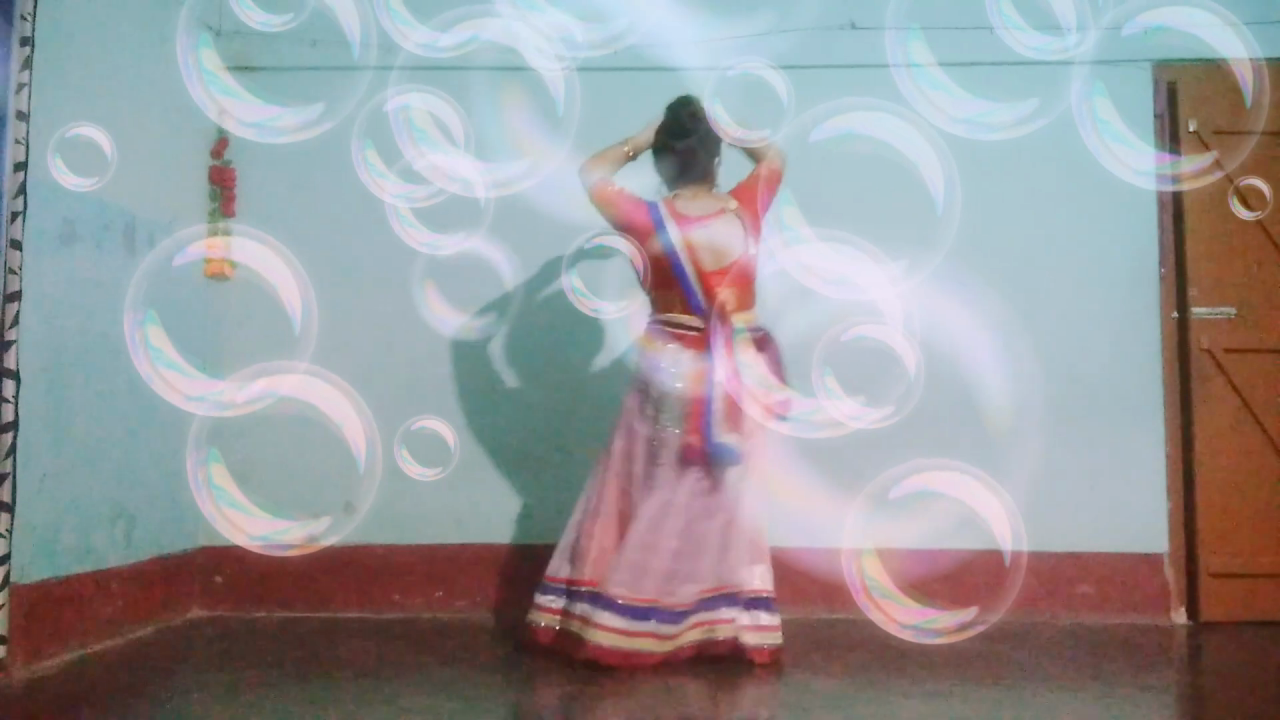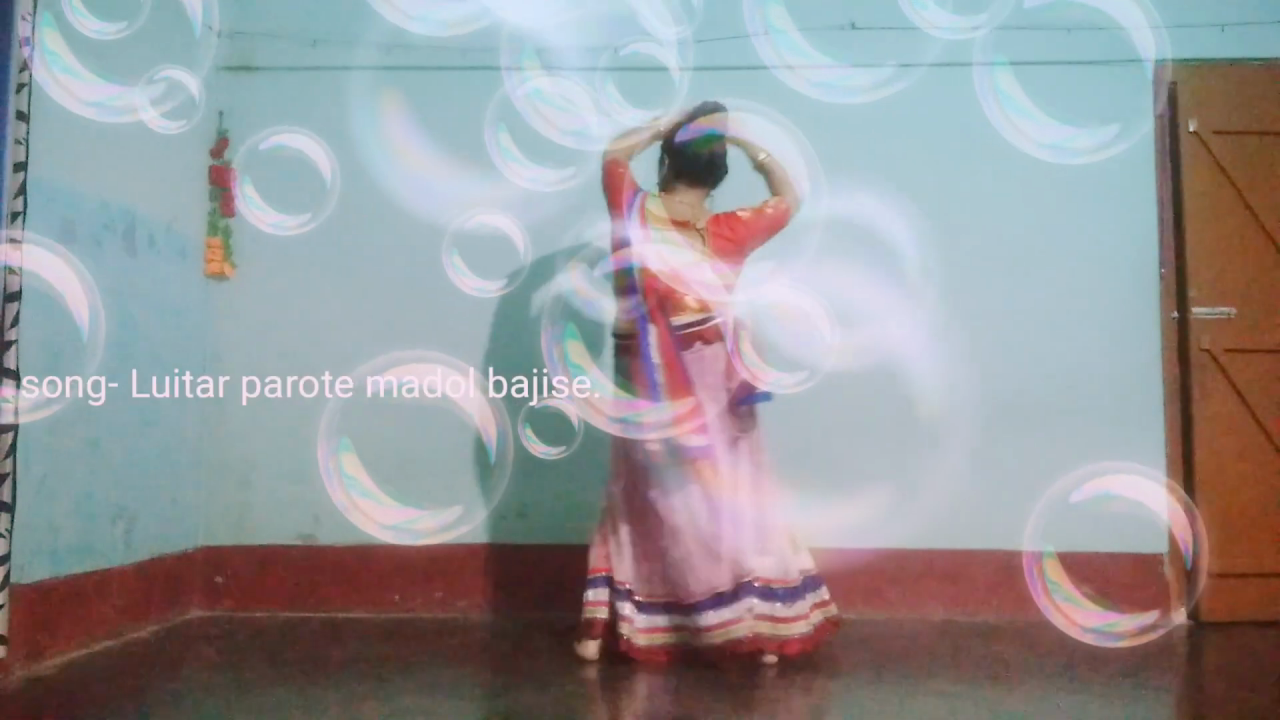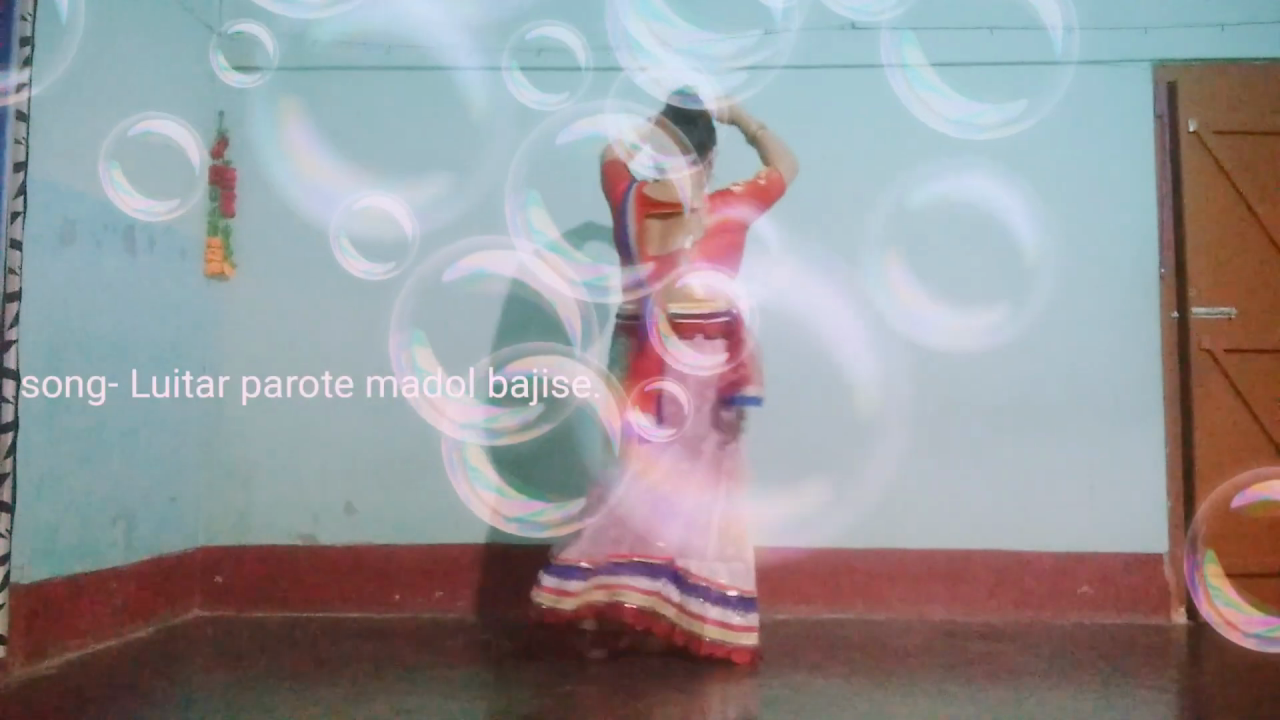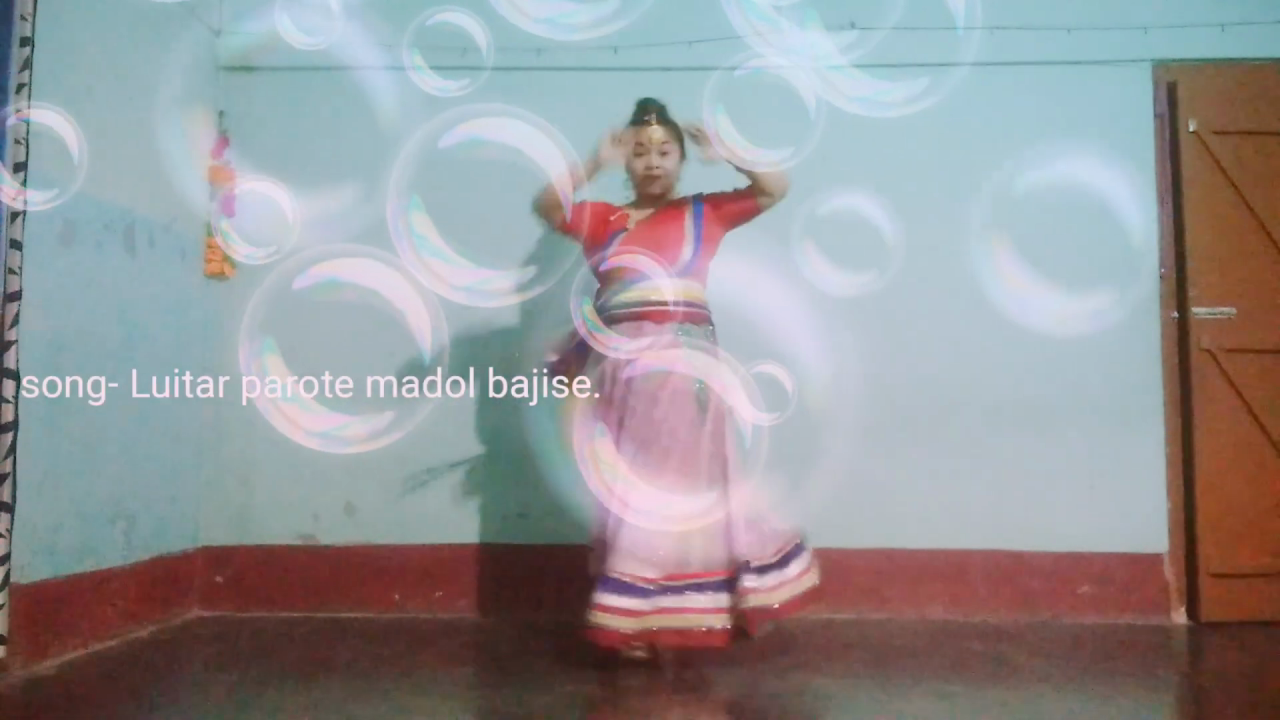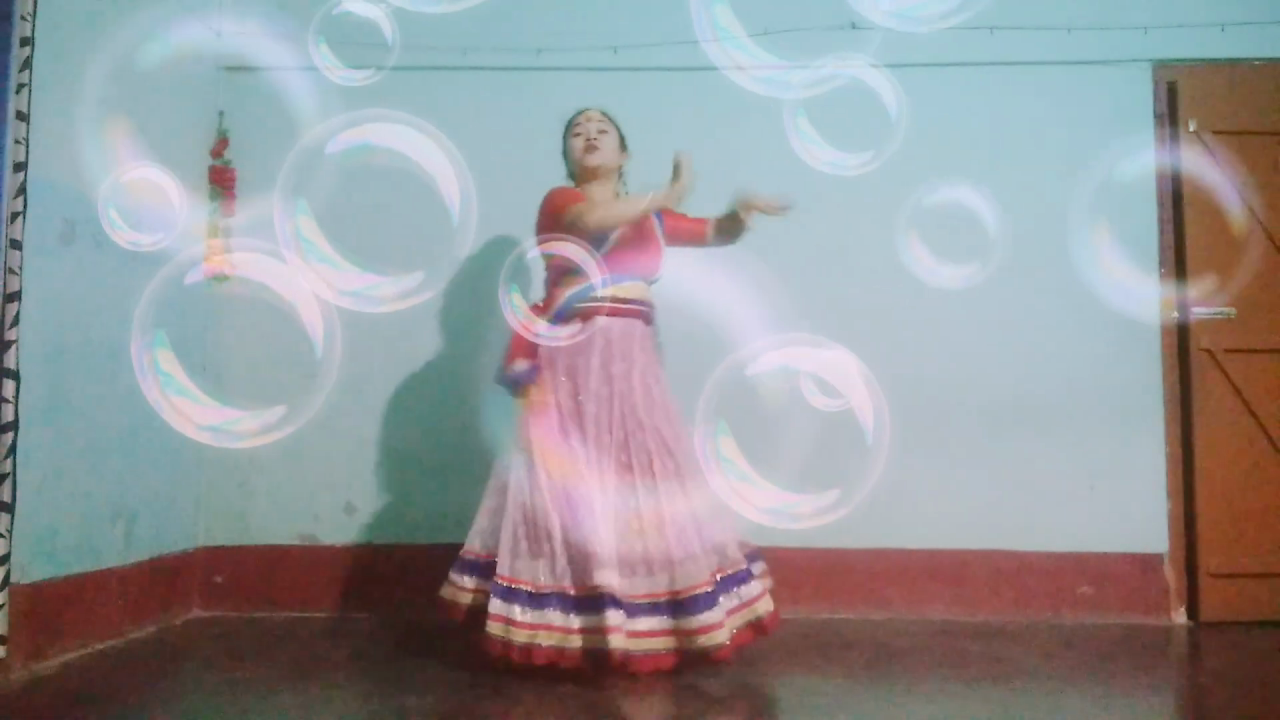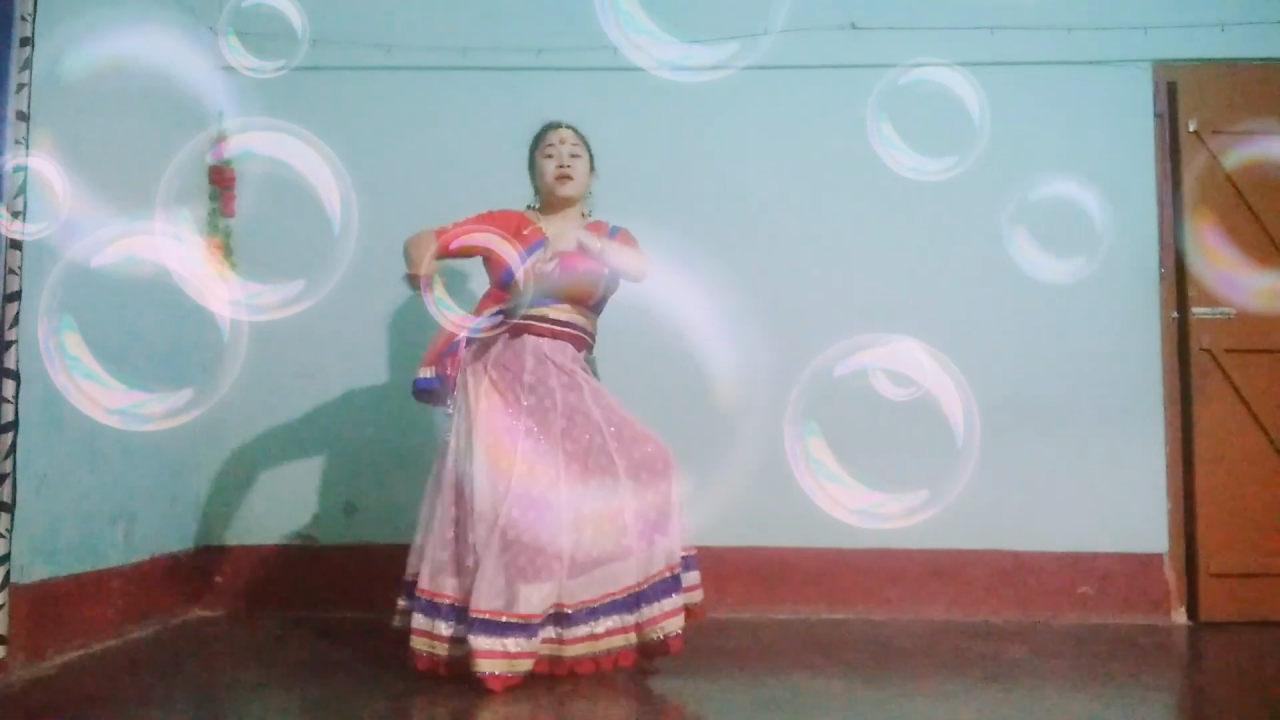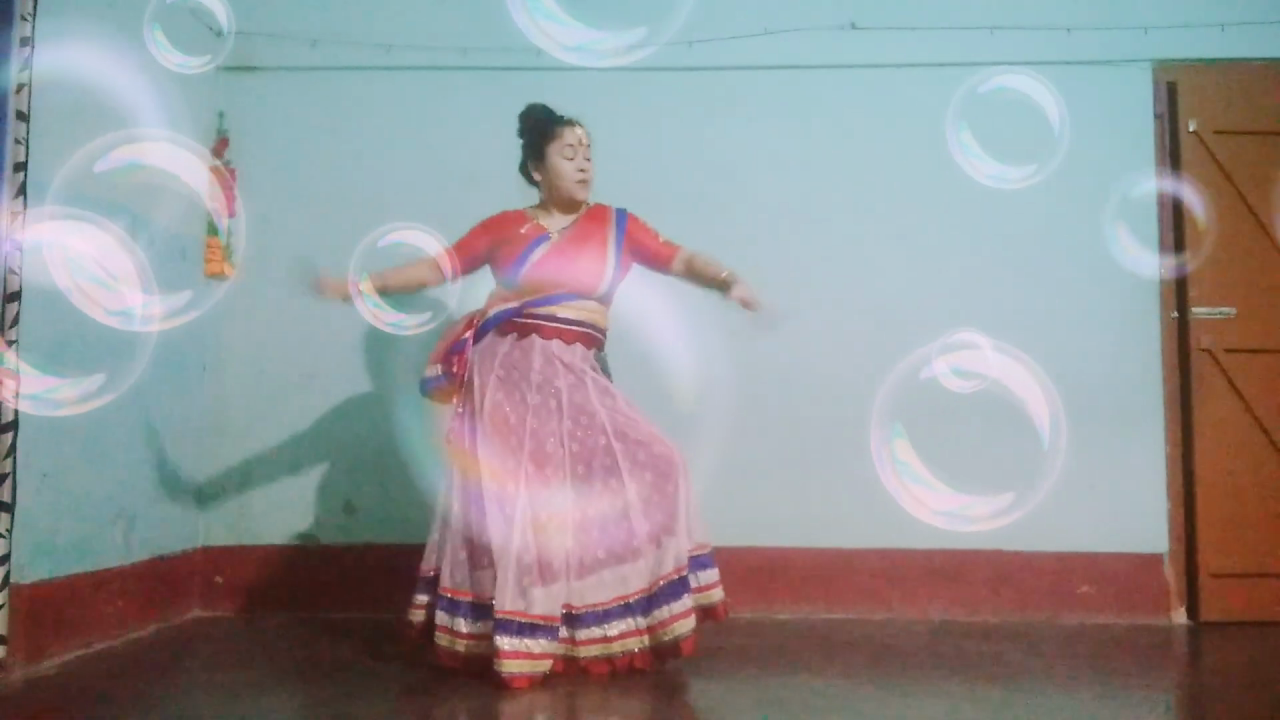
dt=0.7s
person 1, frame 1
left shoulder: (646, 220)
right shoulder: (744, 213)
left elbow: (590, 177)
right elbow: (774, 160)
left wrist: (642, 140)
right wrist: (722, 136)
left hip: (669, 378)
right hip: (734, 379)
left knee: (638, 501)
right knee: (728, 506)
left ankle: (600, 630)
right ankle: (750, 634)
person 1, frame 2
left shoulder: (630, 210)
right shoulder: (727, 234)
left elbow: (614, 154)
right elbow: (791, 198)
left wrist: (669, 125)
right wrist: (748, 142)
left hip: (643, 380)
right hip: (711, 378)
left knee: (636, 505)
right knee: (733, 500)
left ankle: (599, 629)
right ankle: (763, 632)
person 1, frame 3
left shoulder: (630, 198)
right shoulder: (729, 209)
left elbow: (615, 148)
right elbow: (786, 165)
left wrist: (669, 116)
right wrist: (742, 118)
left hip: (643, 363)
right hip: (708, 365)
left knee: (632, 484)
right knee: (708, 493)
left ankle: (609, 620)
right ankle: (717, 628)
person 1, frame 4
left shoulder: (706, 212)
right shoulder: (603, 220)
left elbow: (776, 187)
right elbow: (546, 207)
left wrist: (721, 150)
right wrist: (593, 165)
right hip: (619, 363)
left knee: (675, 483)
right knee: (637, 488)
left ankle: (653, 623)
person 1, frame 5
left shoulder: (651, 218)
right shoulder: (563, 201)
left elbow: (717, 233)
right elbow: (595, 222)
left wrist: (742, 211)
right wrist: (669, 197)
left hip: (634, 361)
right hip: (566, 360)
left knee: (651, 476)
right knee: (558, 481)
right ankle: (544, 626)
person 1, frame 6
left shoulder: (609, 237)
right shoulder: (503, 225)
left elbow: (640, 268)
right elbow: (425, 241)
left wrist: (581, 241)
right wrist: (421, 255)
left hip: (566, 378)
right hip: (496, 371)
left knee: (637, 467)
right knee: (498, 492)
left ankle: (594, 629)
right ankle: (495, 644)
person 1, frame 7
left shoulder: (617, 226)
right shoulder: (505, 228)
left elbow: (679, 261)
right elbow: (437, 269)
left wrist: (730, 284)
right wrist: (361, 285)
left hip: (579, 377)
right hip: (509, 373)
left knee: (654, 465)
right knee: (515, 494)
left ankle: (628, 627)
right ankle: (518, 641)
